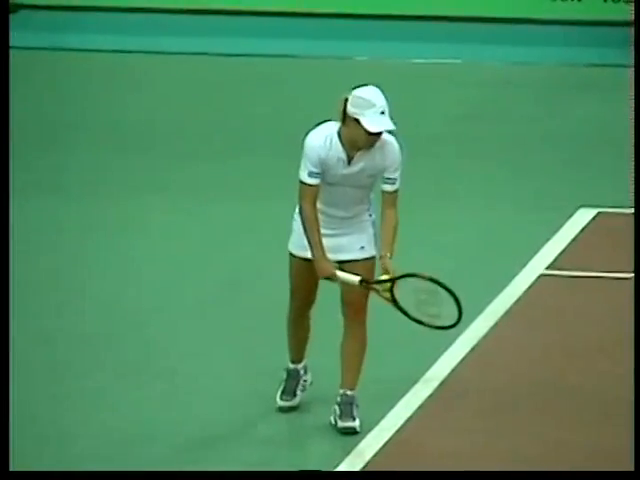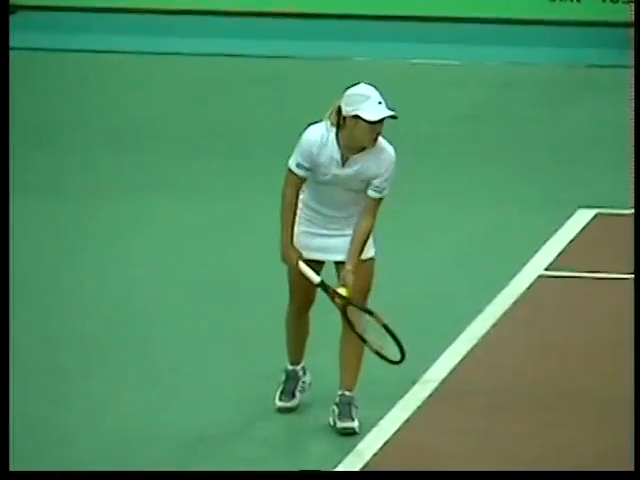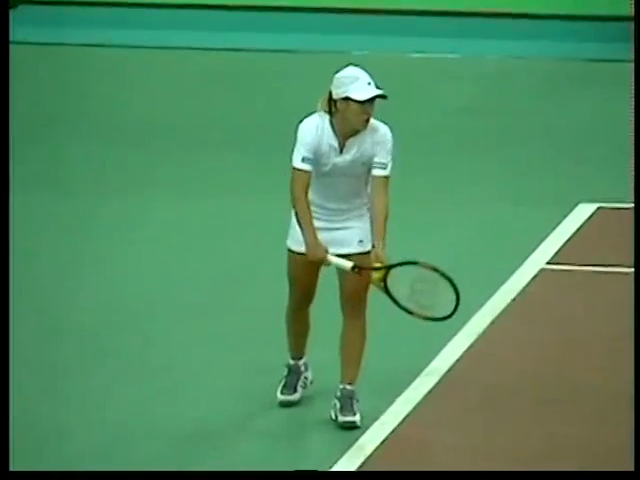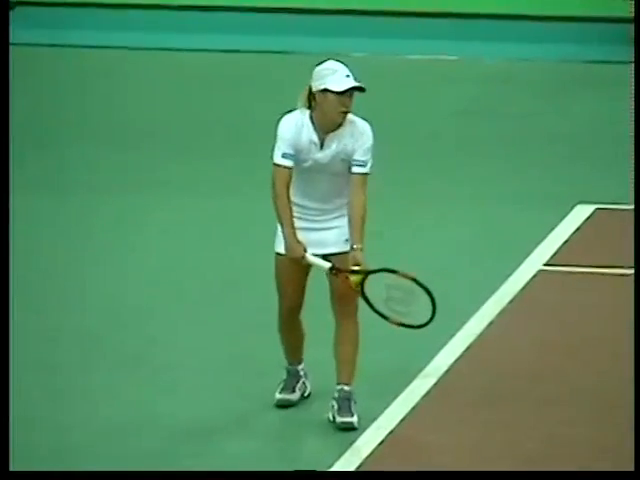
dt=0.5s
person 1, frame 1
left shoulder: (389, 150)
right shoulder: (318, 141)
left elbow: (389, 207)
right elbow: (307, 203)
left wrist: (385, 256)
right wrist: (320, 256)
left hip: (357, 234)
right hip: (312, 230)
left knee: (356, 313)
right knee: (300, 306)
left ankle: (347, 398)
right ankle: (296, 371)
person 1, frame 2
left shoulder: (385, 156)
right shoulder: (314, 138)
left elbow: (368, 215)
right elbow: (291, 190)
left wrist: (350, 267)
right wrist: (286, 243)
left hip: (353, 235)
right hip: (309, 229)
right knee: (299, 307)
left ankle: (345, 399)
right ankle: (295, 373)
person 1, frame 3
left shoulder: (380, 136)
right shoulder: (311, 129)
left elbow: (380, 193)
right elbow: (298, 190)
left wrist: (378, 245)
right wrist: (311, 240)
left hip: (355, 227)
right hip: (310, 225)
left knee: (354, 309)
right knee: (299, 303)
left ankle: (346, 393)
right ankle: (297, 368)
person 1, frame 4
left shoulder: (360, 132)
right shoulder: (291, 125)
left elbow: (358, 192)
right elbow: (280, 186)
left wrist: (357, 246)
right wrist: (290, 237)
left hip: (339, 228)
right hip: (296, 225)
left knee: (345, 310)
right knee: (289, 308)
left ankle: (344, 393)
right ankle: (296, 373)
